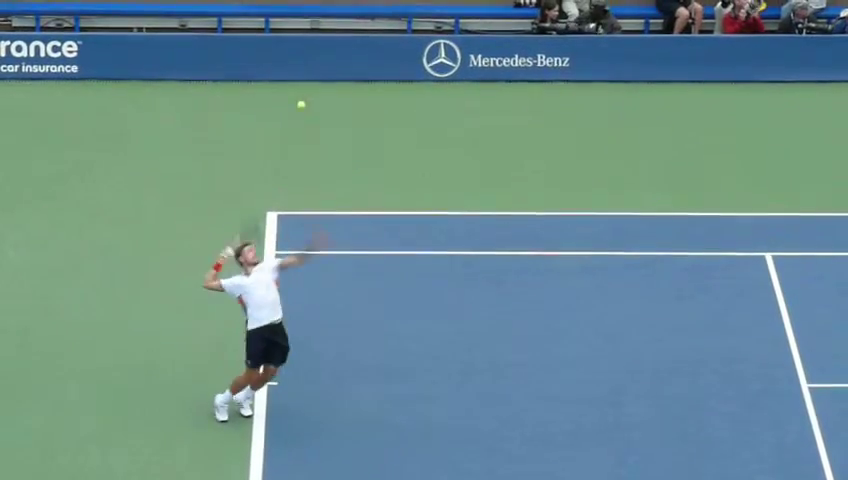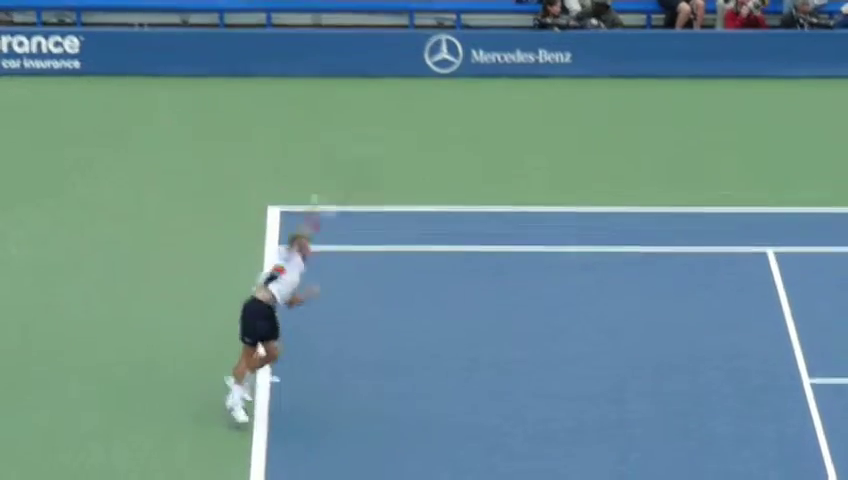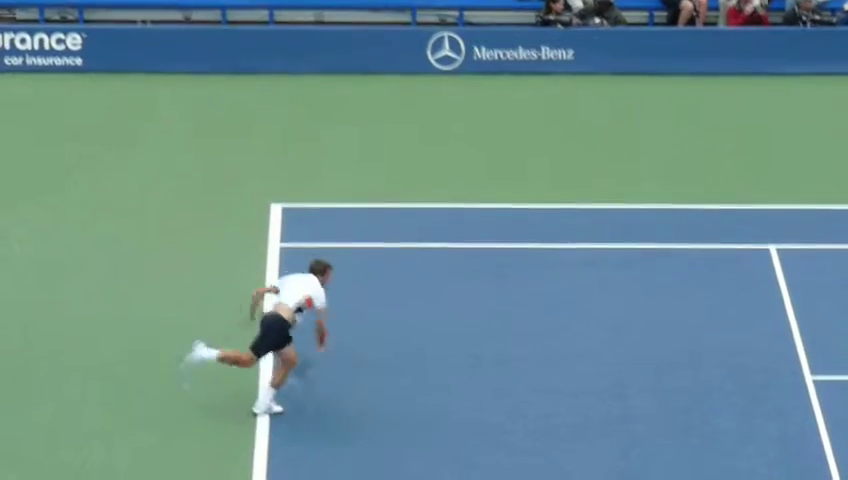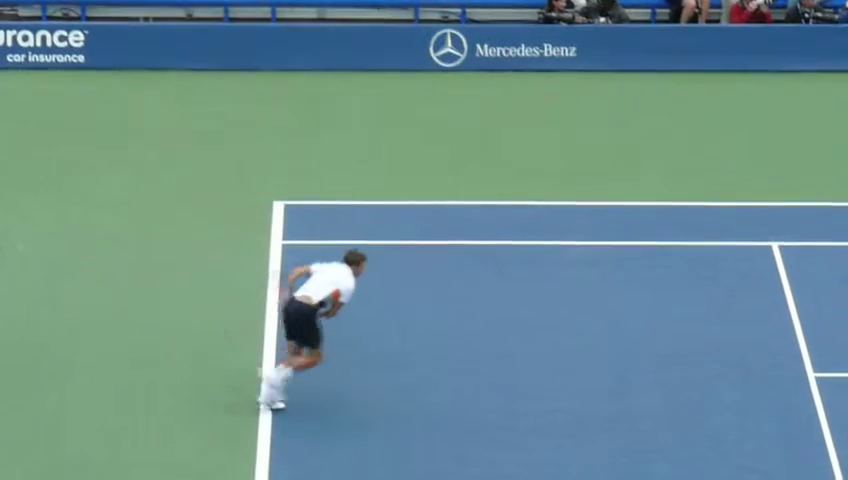
dt=0.2s
person 1, frame 1
left shoulder: (268, 267)
right shoulder: (238, 281)
left elbow: (294, 261)
right elbow: (208, 284)
left wrist: (311, 248)
right wrist: (219, 262)
left hip: (276, 328)
right hip: (256, 330)
left knee: (270, 372)
right knee: (250, 375)
left ankle: (243, 398)
right ankle: (221, 400)
person 1, frame 2
left shoulder: (297, 266)
right shoulder: (289, 256)
left elbow: (290, 302)
right elbow: (297, 242)
left wrist: (307, 295)
left hip: (267, 311)
right hip: (257, 308)
left knee: (273, 354)
right knee: (248, 354)
left ankle: (236, 380)
right ankle: (234, 400)
person 1, frame 3
left shoulder: (293, 279)
right shoulder: (318, 291)
left elbow: (260, 291)
right elbow: (321, 323)
left wrist: (254, 309)
right wrist: (321, 344)
left hip: (275, 321)
right hip: (278, 324)
left knee: (291, 361)
right knee: (247, 360)
left ankle: (264, 403)
right ankle: (204, 353)
person 1, frame 4
left shoulder: (327, 266)
right shoulder: (349, 283)
left elbow: (298, 271)
right elbow: (333, 312)
left wrist: (287, 291)
left hip: (292, 305)
right hip: (305, 311)
left knee: (295, 353)
right knee: (314, 358)
left ankle: (269, 394)
right ankle: (277, 375)
